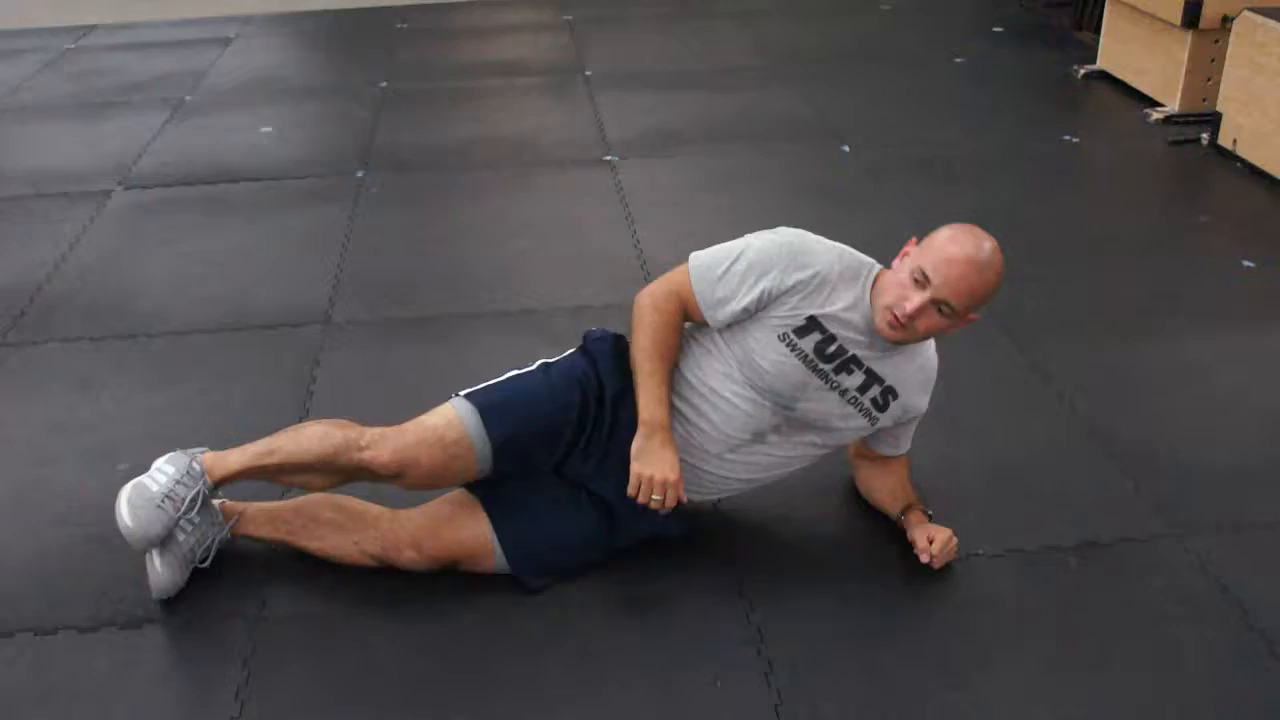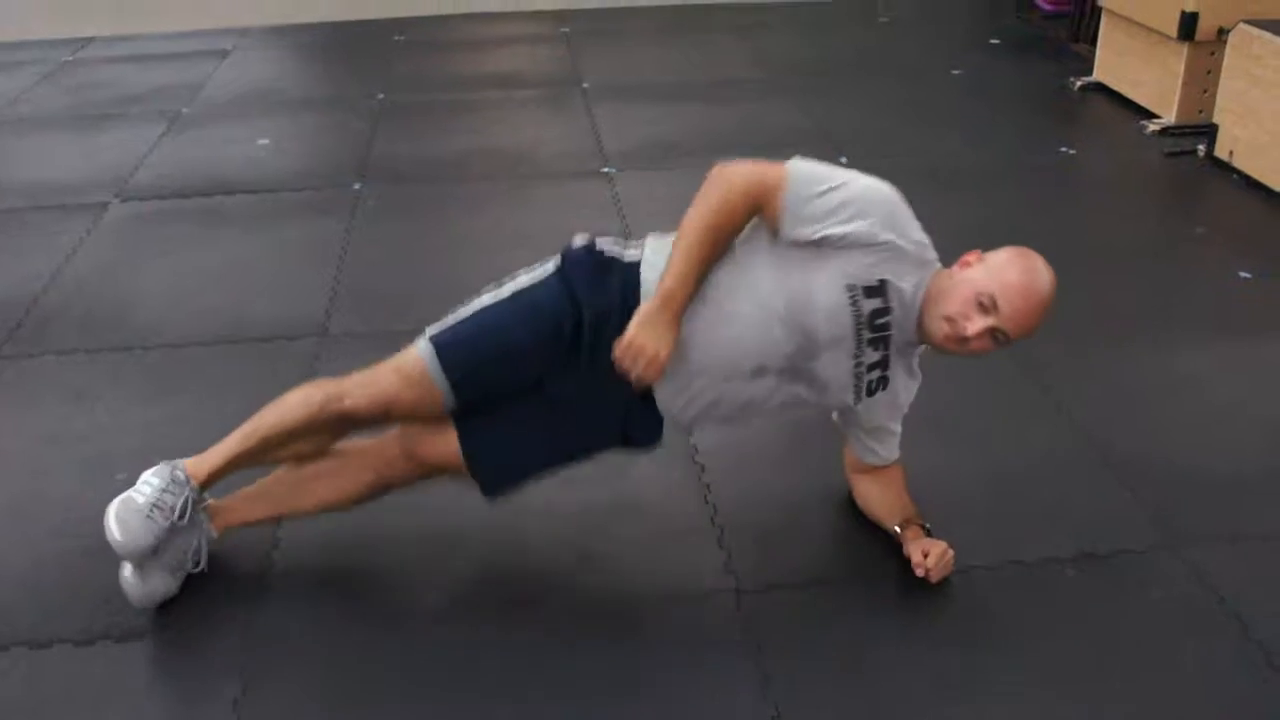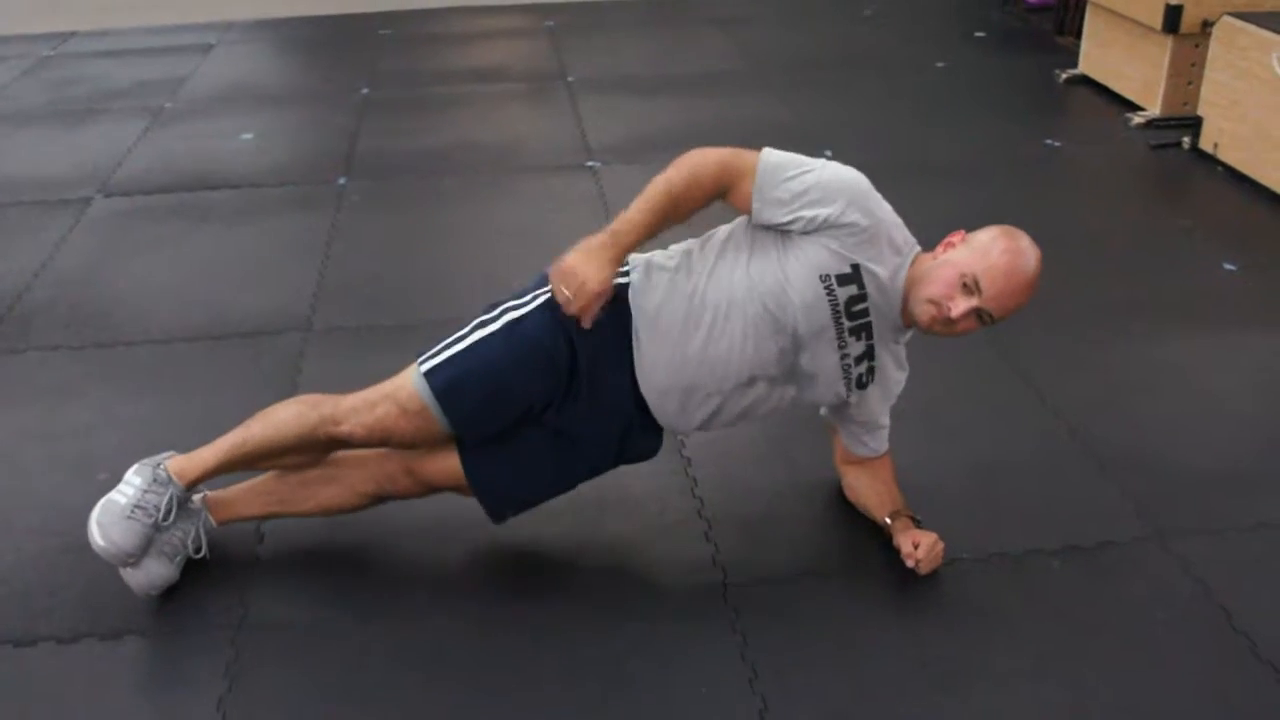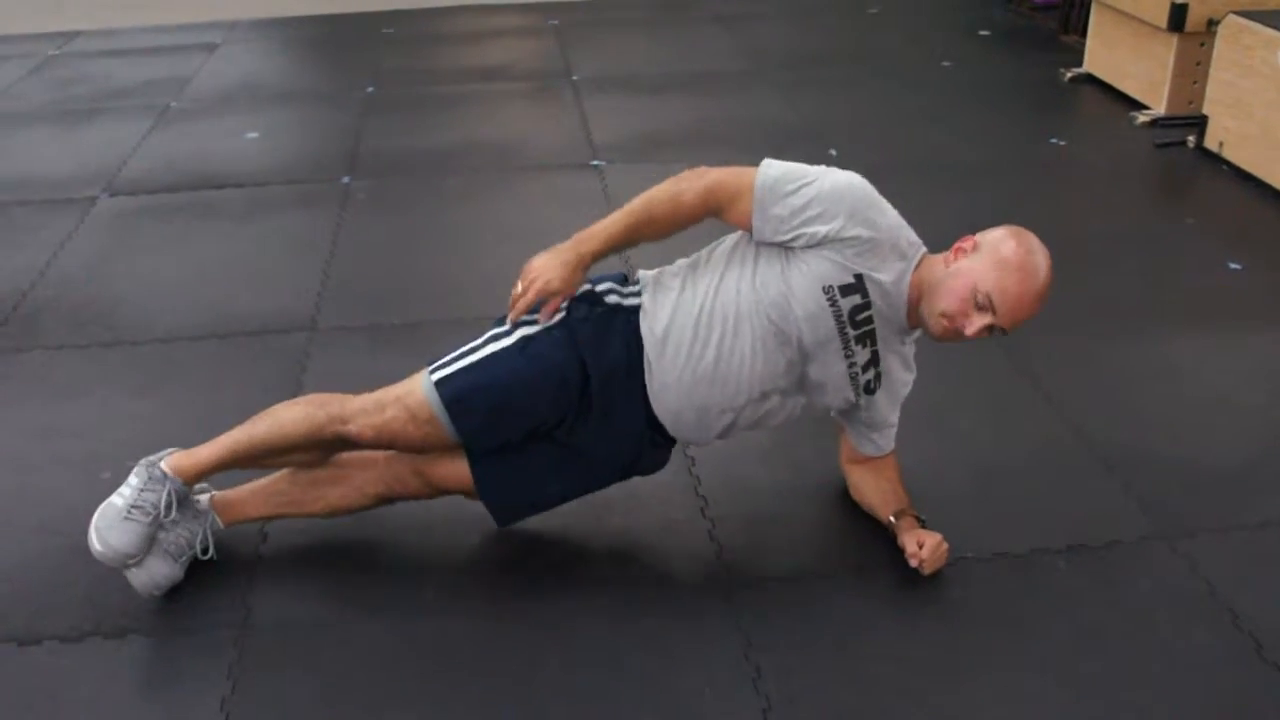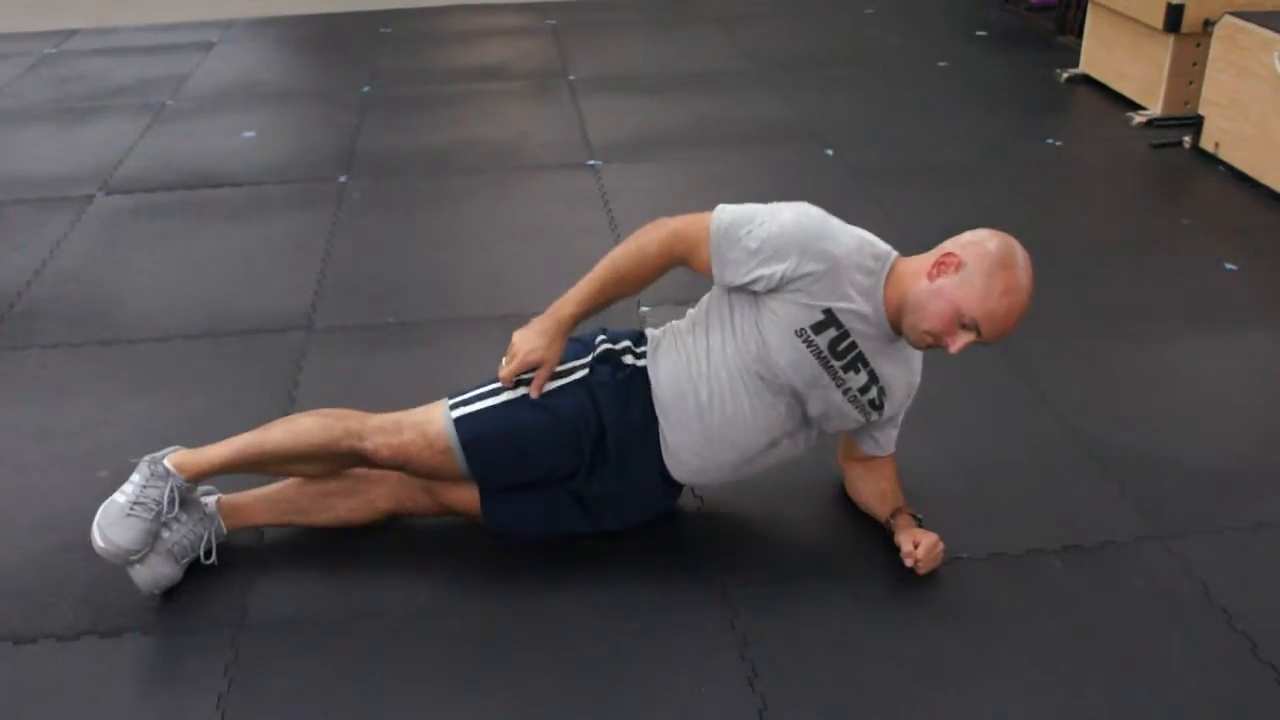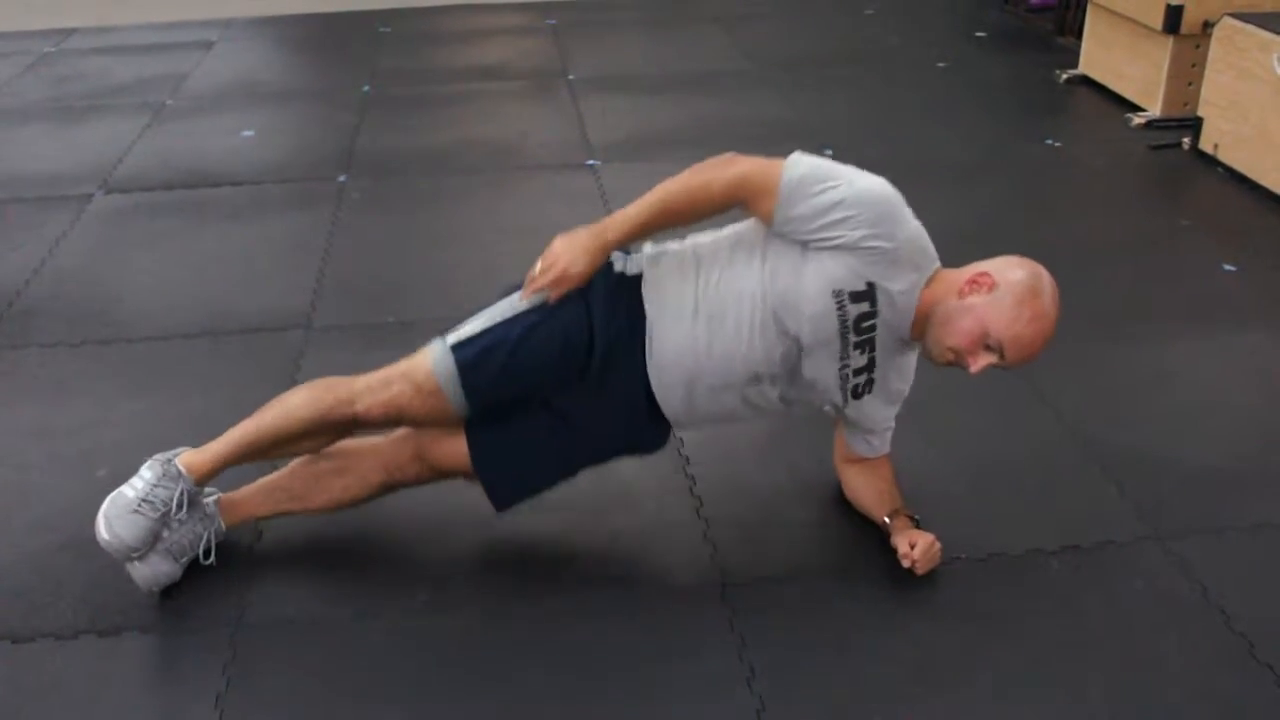
dt=0.4s
person 1, frame 1
left shoulder: (911, 383)
right shoulder: (804, 264)
left elbow: (877, 460)
right elbow: (660, 298)
left wrist: (916, 519)
right wrist: (654, 432)
left hip: (635, 504)
right hip: (612, 394)
left knee: (416, 543)
right knee: (401, 458)
left ankle: (219, 523)
right ankle: (205, 470)
person 1, frame 2
left shoulder: (892, 374)
right shoulder: (888, 227)
left elbow: (871, 466)
right elbow: (738, 180)
left wrist: (912, 533)
right wrist: (661, 309)
left hip: (619, 401)
right hip: (602, 306)
left knee: (412, 456)
right knee: (376, 397)
left ankle: (207, 525)
right ankle: (188, 479)
person 1, frame 3
left shoulder: (879, 370)
right shoulder: (854, 208)
left elbow: (859, 461)
right elbow: (716, 167)
left wrist: (904, 525)
right wrist: (607, 246)
left hip: (618, 421)
right hip: (594, 328)
left knee: (410, 474)
right knee: (369, 422)
left ankle: (202, 518)
right ankle: (175, 477)
person 1, frame 4
left shoulder: (892, 369)
right shoulder: (858, 216)
left elbow: (864, 458)
right elbow: (707, 189)
left wrist: (908, 523)
right wrist: (574, 251)
left hip: (632, 436)
right hip: (607, 343)
left knee: (417, 474)
right knee: (378, 422)
left ankle: (206, 518)
right ankle: (177, 474)
person 1, frame 5
left shoulder: (898, 378)
right shoulder: (820, 249)
left elbow: (865, 462)
right elbow: (673, 236)
left wrist: (906, 525)
right wrist: (553, 320)
left hip: (641, 482)
right hip: (619, 396)
left knee: (421, 491)
right knee: (392, 441)
left ankle: (209, 519)
right ankle: (180, 471)
person 1, frame 6
left shoulder: (890, 369)
right shoulder: (879, 222)
left elbow: (860, 457)
right elbow: (734, 176)
left wrist: (901, 524)
right wrist: (602, 233)
left hip: (630, 407)
right hip: (607, 314)
left knee: (426, 457)
right knee: (386, 401)
left ankle: (215, 519)
right ankle: (189, 473)
